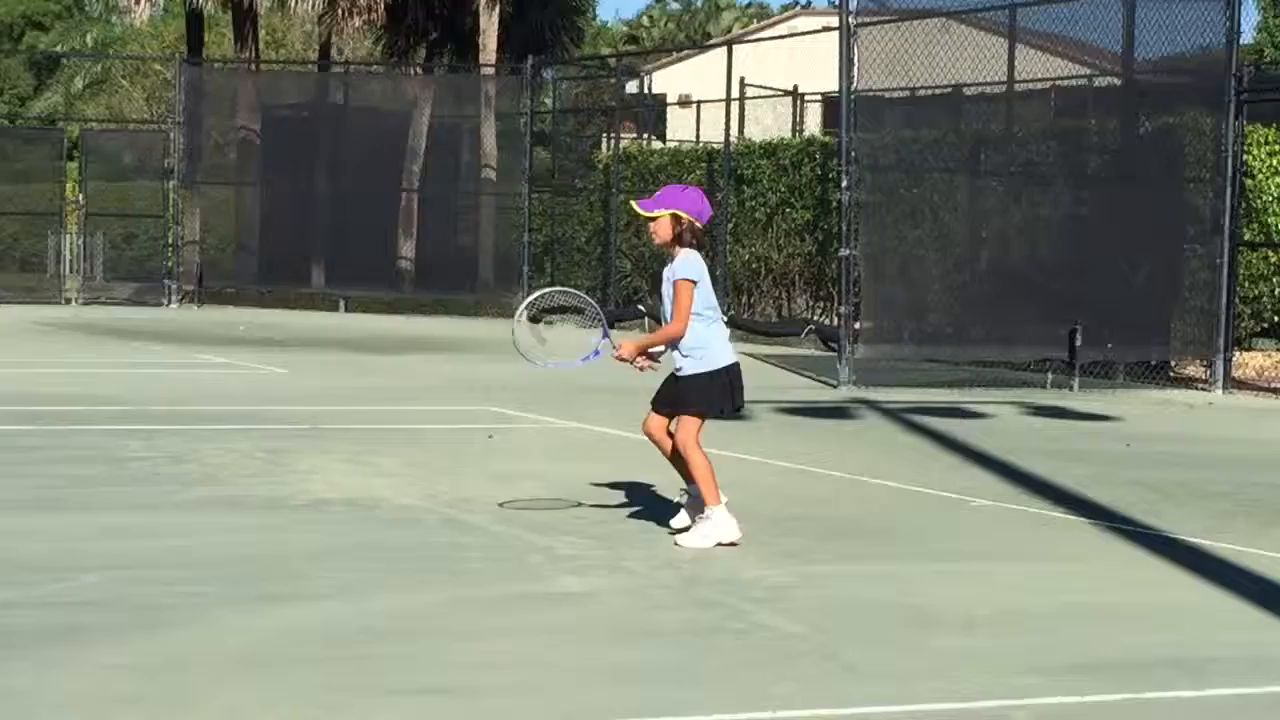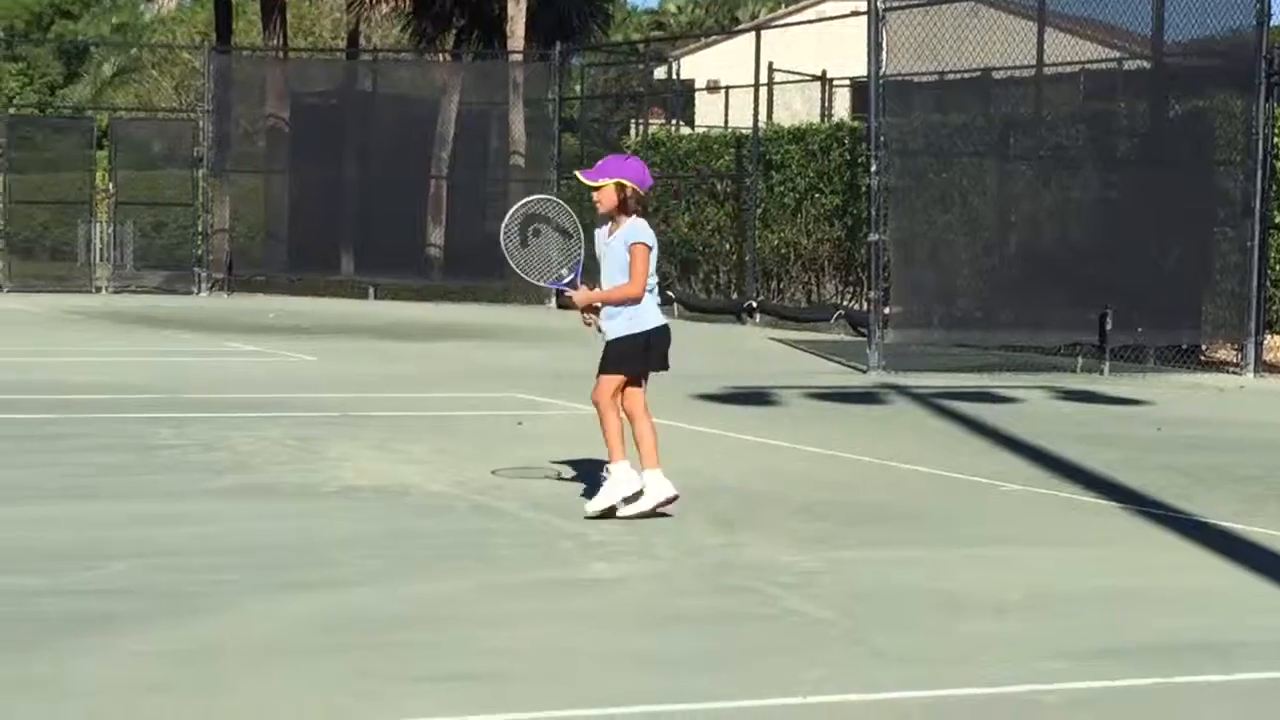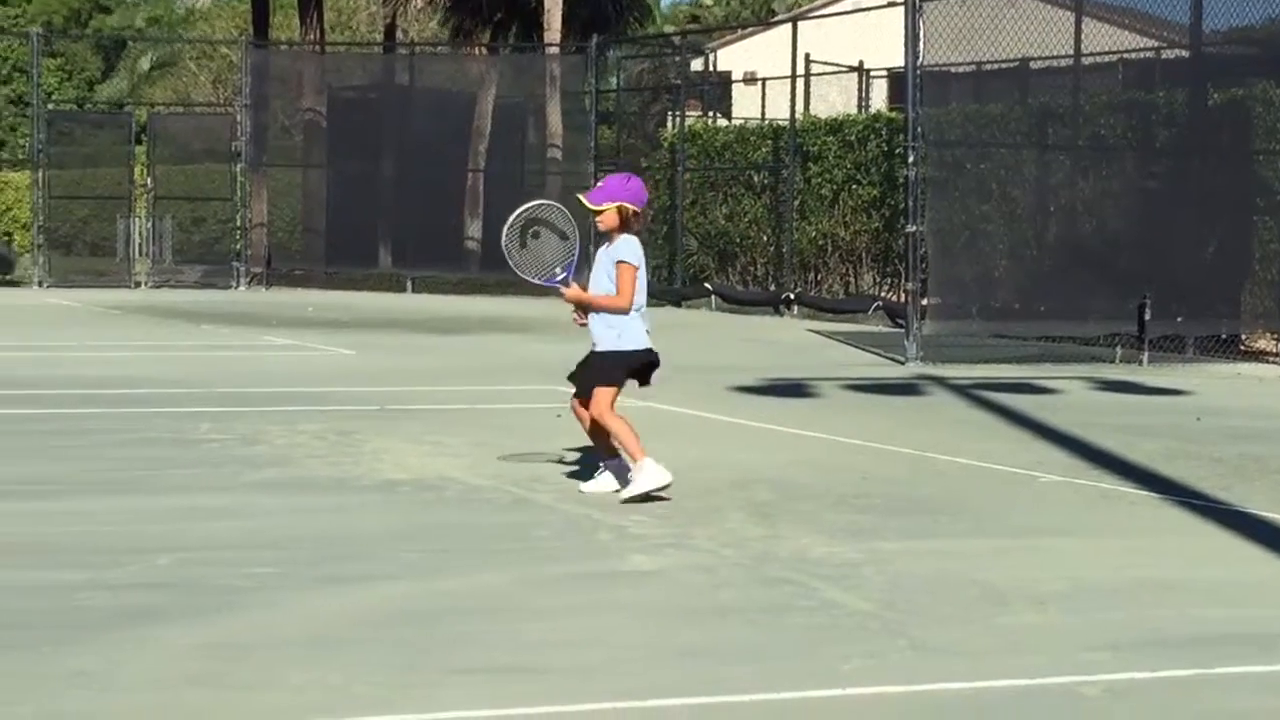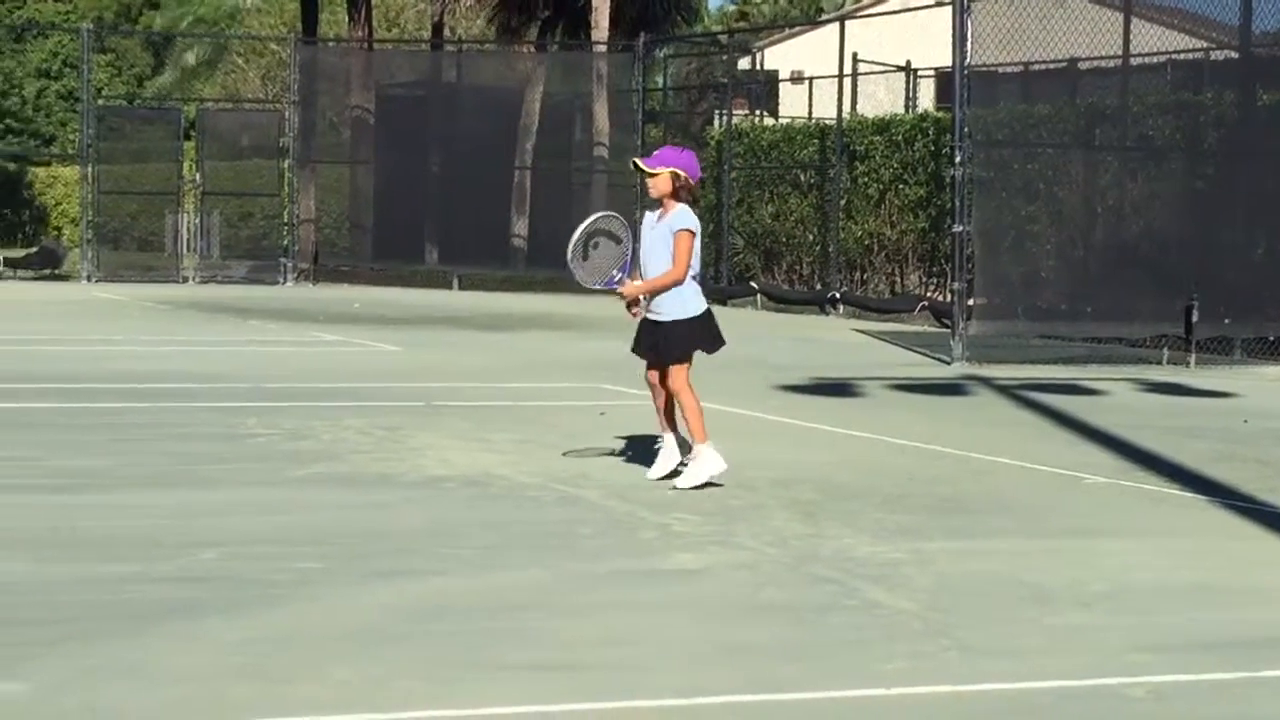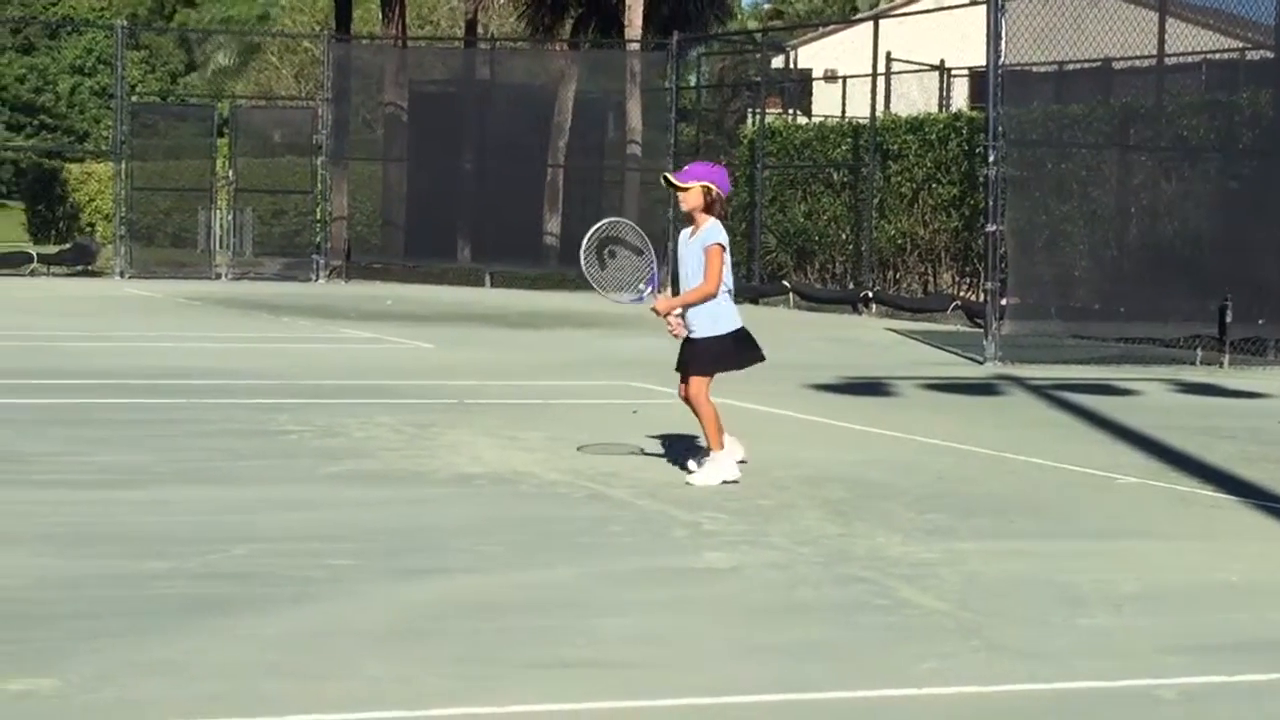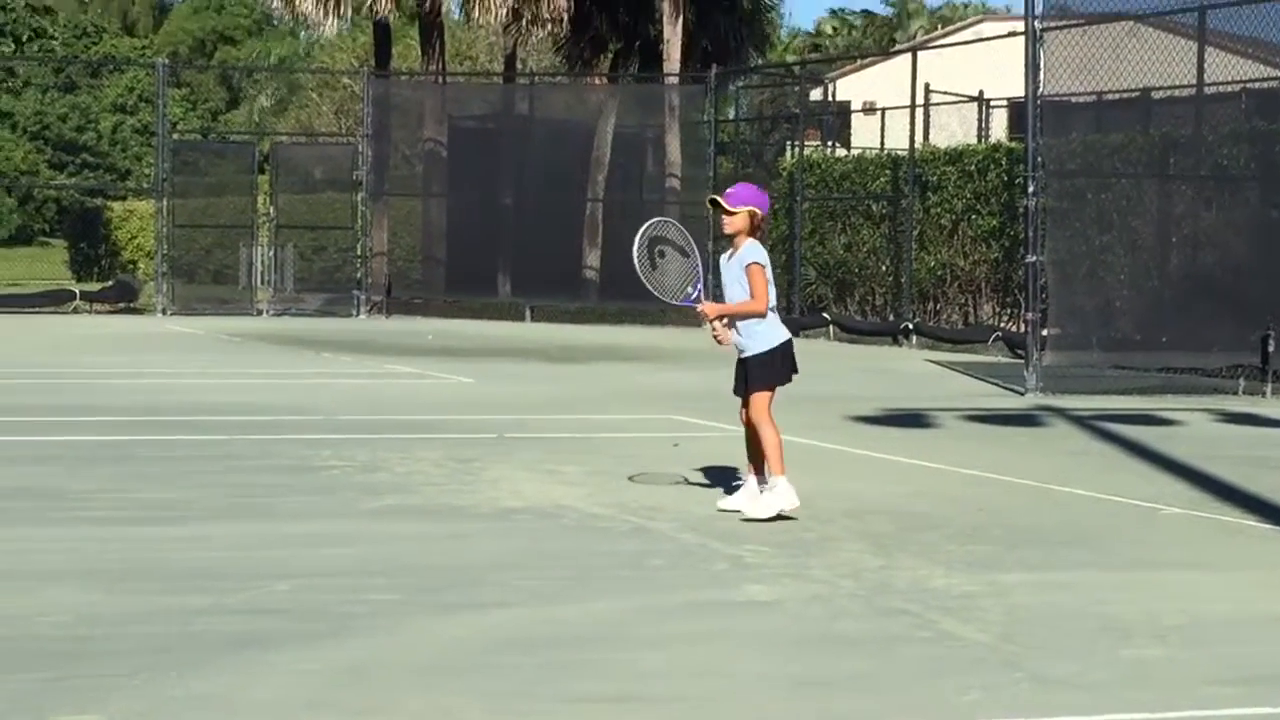
dt=0.5s
person 1, frame 1
left shoulder: (685, 265)
right shoulder: (681, 262)
left elbow: (677, 327)
left wrist: (636, 347)
right wrist: (651, 352)
left hip: (707, 368)
right hip: (691, 367)
left knee: (686, 441)
right knee: (655, 427)
left ankle: (720, 519)
right ankle: (703, 495)
person 1, frame 2
left shoulder: (638, 231)
right shoulder: (604, 232)
left elbow: (635, 289)
left wrist: (591, 298)
right wrist: (592, 300)
left hip: (639, 330)
right hip: (623, 332)
left knee: (605, 395)
right knee: (632, 404)
left ankle: (619, 474)
right ankle: (654, 482)
person 1, frame 3
left shoulder: (626, 248)
right shoulder: (610, 247)
left elbow: (624, 301)
left wrist: (582, 299)
right wrist: (586, 309)
left hip: (623, 346)
right hip: (608, 344)
left knee: (601, 409)
right knee: (581, 404)
left ankle: (647, 468)
right ankle: (615, 470)
person 1, frame 4
left shoulder: (683, 219)
right shoulder: (651, 218)
left elbow: (678, 272)
left wrist: (639, 289)
right wrist: (636, 296)
left hip: (682, 315)
right hip: (656, 314)
left knee: (677, 383)
right knee: (654, 378)
left ankle: (705, 455)
right ankle: (672, 443)
person 1, frame 5
left shoulder: (712, 233)
right shoulder: (686, 235)
left elbow: (711, 286)
left wrist: (672, 305)
right wrist: (678, 315)
left hip: (717, 328)
right hip: (698, 328)
left knee: (699, 390)
right knee: (687, 392)
left ankle: (719, 459)
right ankle: (725, 444)
person 1, frame 6
left shoulder: (752, 253)
right shoulder: (727, 257)
left elbow: (760, 304)
left wrist: (719, 311)
right wrist: (726, 327)
left hip: (767, 346)
right hip: (749, 348)
left knee: (758, 413)
right knee: (747, 416)
left ankle: (779, 488)
right ankle: (755, 486)
